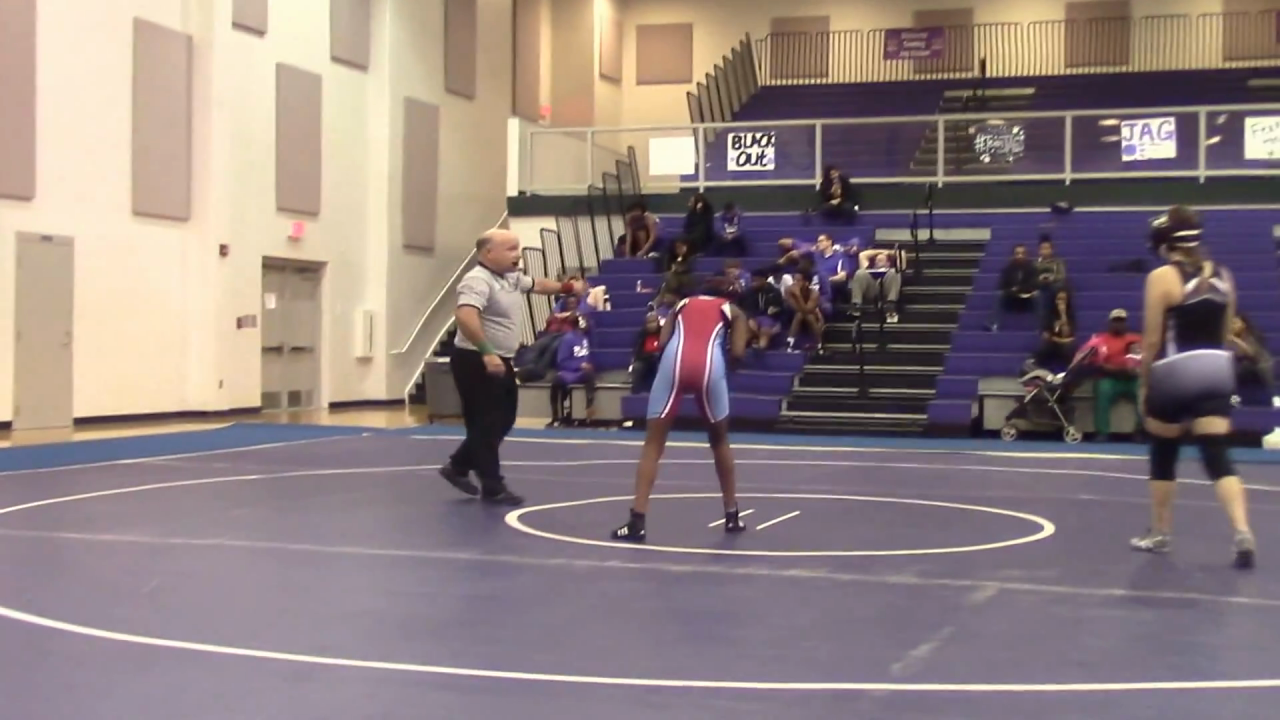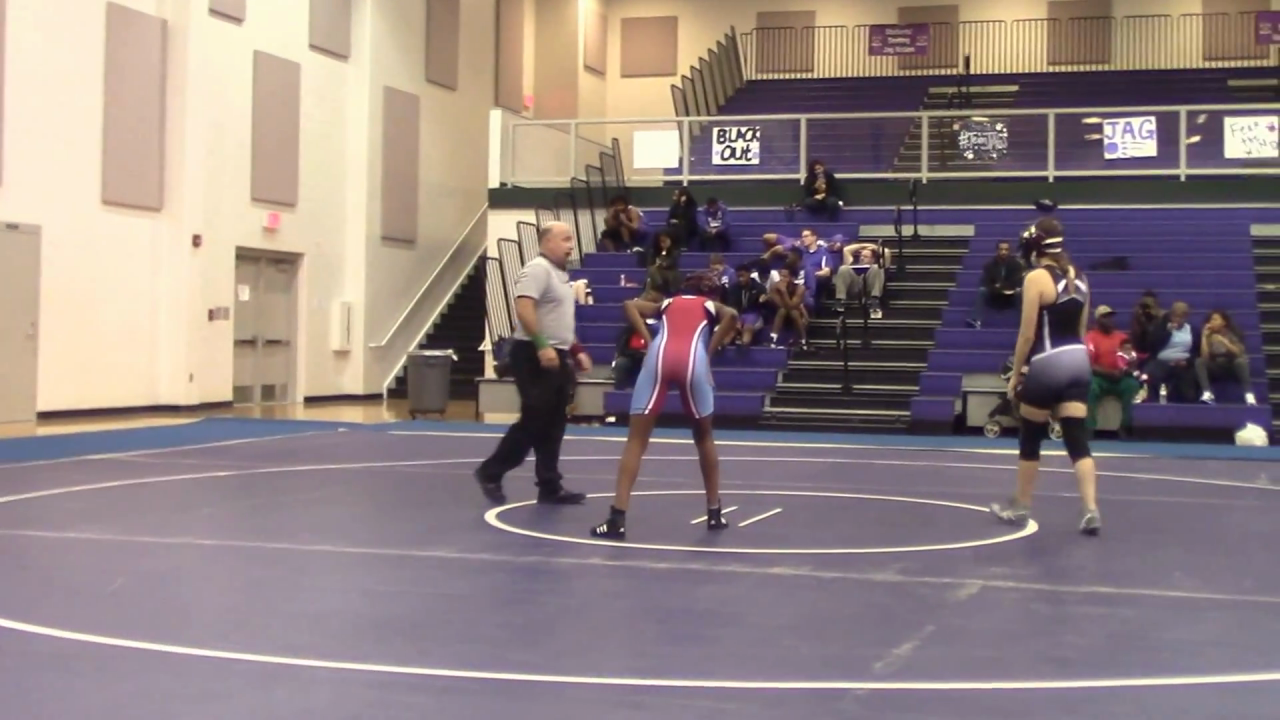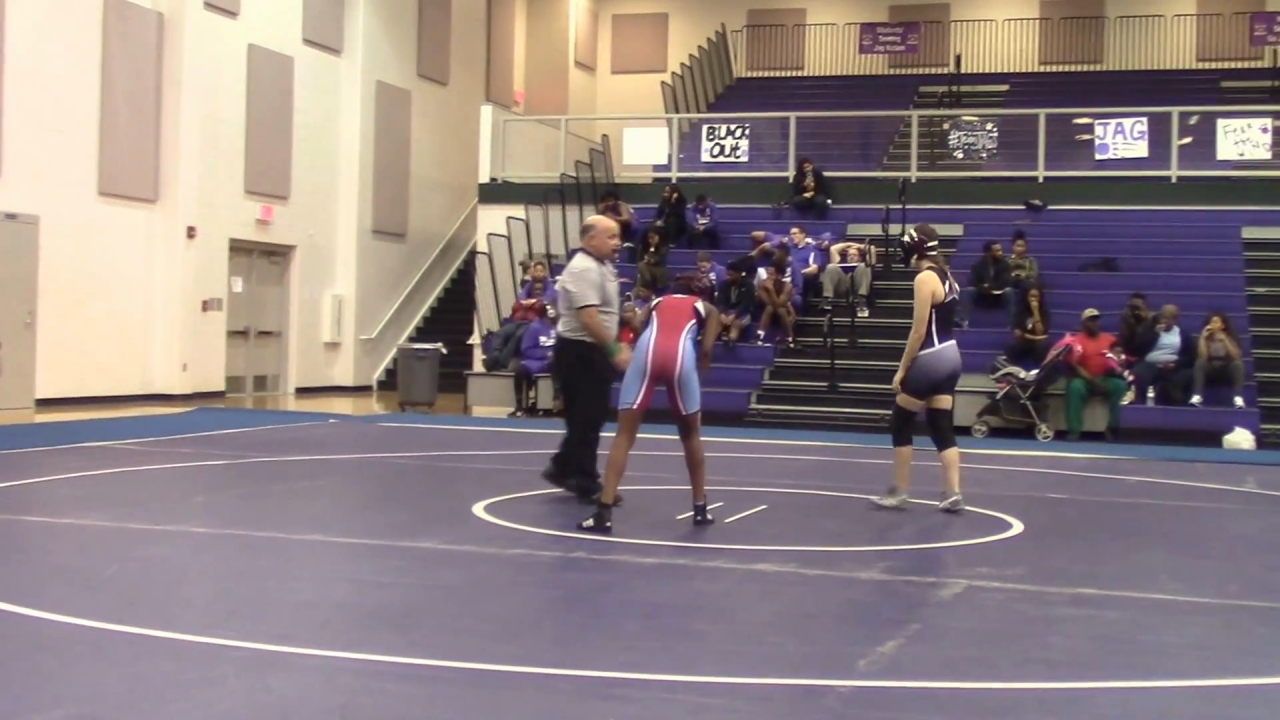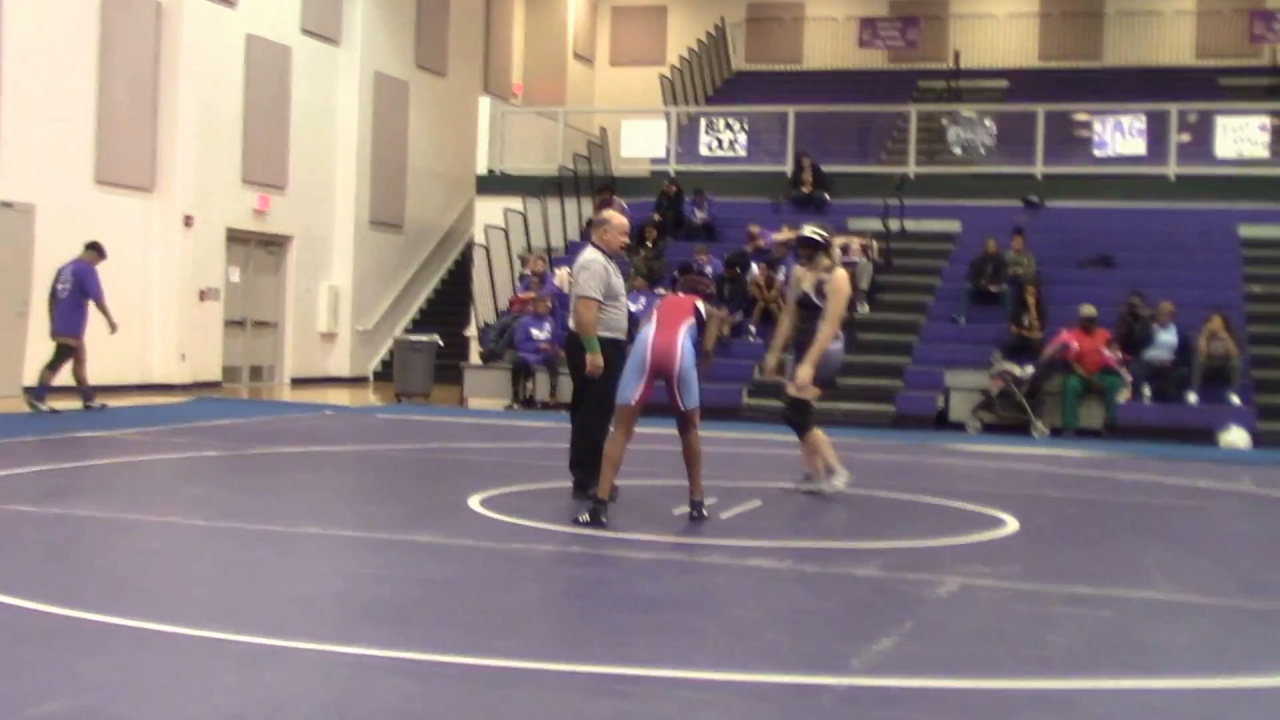
dt=1s
person 1, frame 1
left shoulder: (1162, 277)
right shoulder: (1221, 275)
left elbow: (1152, 339)
right elbow: (1225, 333)
left wrist: (1145, 384)
left hip: (1175, 370)
right hip: (1216, 369)
left knee: (1162, 457)
right knee: (1217, 459)
left ankle: (1160, 533)
right ankle: (1242, 533)
person 1, frame 2
left shoulder: (1036, 278)
right shoulder: (1078, 277)
left elbow: (1027, 334)
right elbow: (1081, 329)
left wrist: (1016, 373)
left hip: (1048, 364)
right hip: (1079, 361)
left knee: (1030, 439)
right knee: (1077, 441)
left ankle: (1019, 507)
right ankle: (1090, 509)
person 1, frame 3
left shoulder: (924, 278)
right shoulder: (946, 277)
left elbow: (918, 331)
left wrist: (902, 370)
left hip: (930, 359)
right hip: (951, 356)
left knee: (901, 424)
right knee: (942, 429)
left ankle: (899, 491)
right ankle: (953, 493)
person 1, frame 4
left shoulder: (837, 277)
right shoulder: (799, 273)
left elbow: (830, 326)
right elbow: (789, 317)
left wrist: (808, 365)
right wrist: (773, 354)
left hip: (823, 352)
right hip: (802, 350)
left knee: (796, 412)
right knee: (799, 413)
left ankle: (834, 468)
right ankle: (815, 476)
person 2, frame 1
left shoulder: (511, 277)
right shoulder: (477, 281)
left elbow: (535, 284)
right elbow: (465, 316)
left wrist: (567, 288)
right wrist: (487, 353)
left hip: (500, 362)
right hip: (476, 363)
left knee: (501, 422)
right knee: (485, 426)
left ankle: (458, 467)
right ankle: (493, 488)
person 2, frame 2
left shoulder: (561, 273)
right shoulder: (538, 269)
right elbow: (523, 308)
left wrist: (578, 351)
right wrist: (543, 346)
left hip: (557, 357)
right hip: (535, 355)
left knee: (553, 426)
right knee: (534, 420)
left ankle: (550, 487)
right ankle: (491, 473)
person 2, frame 3
left shoulder: (603, 266)
right shoulder: (584, 270)
right elbow: (589, 318)
left wrist: (619, 344)
right wrist: (614, 351)
left hip: (592, 352)
right hip: (581, 351)
left knee: (588, 418)
right knee: (586, 420)
left ankle: (561, 468)
right ankle: (587, 486)
person 2, frame 4
left shoulder: (605, 260)
right shoulder: (593, 261)
right elbow: (585, 309)
right wrist: (592, 351)
left hip: (607, 346)
right hip: (595, 348)
left knee: (598, 414)
right knee: (591, 415)
left ankle: (591, 476)
right ankle: (585, 481)
person 3, frame 1
left shoulder: (683, 304)
right shoulder: (733, 310)
left elbow: (663, 341)
right elbow: (738, 353)
right wrist: (726, 373)
left hip: (675, 361)
right hip: (709, 364)
left knee: (653, 444)
right knee: (720, 442)
left ankle: (637, 522)
right ankle: (732, 515)
person 3, frame 2
left shoulder: (667, 304)
right shoulder: (713, 307)
left elbow: (630, 306)
right elbow: (731, 316)
left wrist: (648, 341)
right wrist: (710, 352)
left hip: (659, 356)
right hip: (693, 359)
left knee: (636, 441)
right knee: (704, 438)
left ankle: (617, 519)
right ankle: (714, 513)
person 3, frame 3
left shoulder: (658, 302)
right shoulder: (707, 308)
left elbow: (636, 322)
right elbow: (705, 349)
right wrist: (697, 373)
left hip: (648, 350)
right hip: (681, 354)
left knee: (624, 435)
right knee: (690, 435)
left ankle: (603, 513)
right ankle: (700, 508)
person 3, frame 4
left shoulder: (664, 301)
right shoulder: (709, 310)
right elbow: (707, 349)
right wrist: (695, 373)
left hip: (647, 345)
right hip: (680, 348)
left knee: (621, 431)
right knee: (689, 430)
left ankle: (599, 507)
right ankle: (697, 503)
